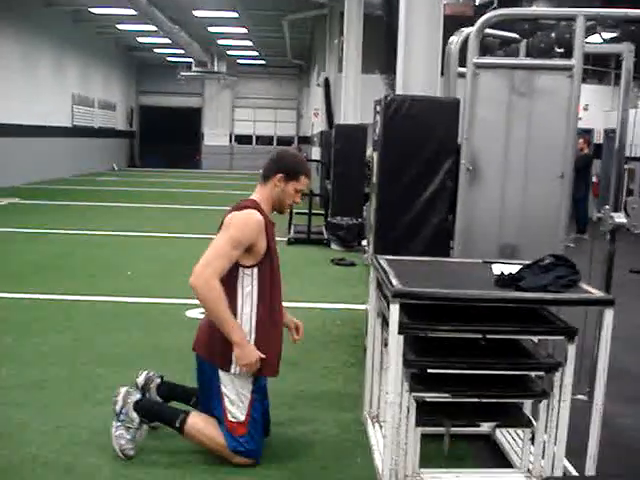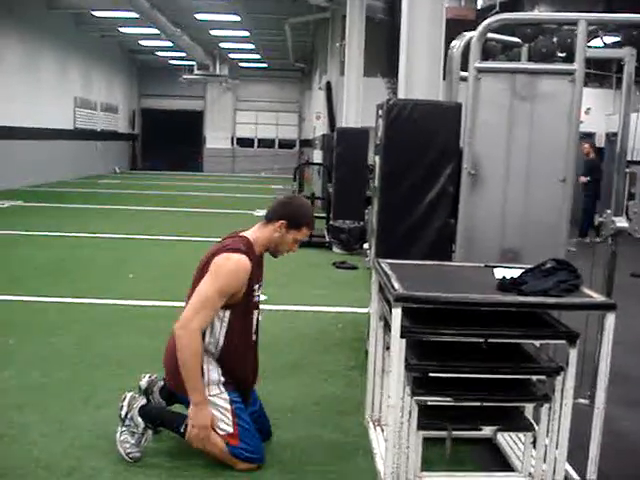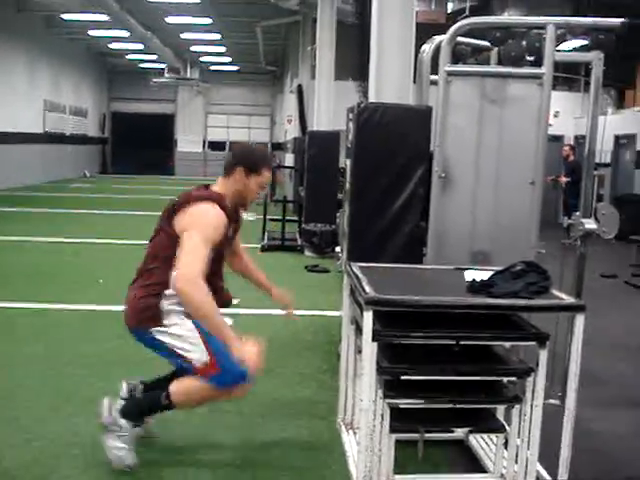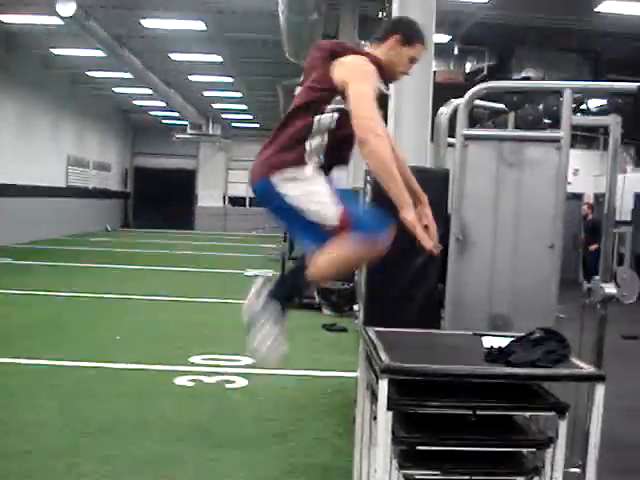
dt=1s
person 1, frame 1
left shoulder: (260, 219)
right shoulder: (248, 218)
right elbow: (201, 280)
left wrist: (283, 317)
right wrist: (240, 342)
left hip: (237, 346)
right hip: (228, 350)
left knee: (257, 426)
right knee: (245, 452)
left ankle: (160, 390)
right ankle: (142, 407)
person 1, frame 2
left shoulder: (250, 251)
right shoulder: (236, 261)
right elbow: (186, 329)
left wrist: (246, 368)
right wrist: (200, 404)
left hip: (221, 362)
right hip: (200, 367)
left knee: (262, 432)
right knee: (249, 457)
left ankle: (163, 393)
right ankle: (147, 413)
person 1, frame 3
left shoulder: (224, 208)
right shoulder: (209, 213)
left elbow: (235, 256)
right elbow: (186, 282)
left wrist: (271, 289)
right wrist: (235, 343)
left hip: (173, 307)
right hip: (157, 310)
left knee: (235, 372)
right knee: (233, 380)
left ankle: (139, 394)
right ankle: (128, 411)
person 1, frame 4
left shoulder: (360, 72)
right shoulder: (360, 67)
left elbow: (384, 146)
right elbow: (371, 139)
left wrist: (419, 197)
right wrist: (405, 206)
left hip: (296, 169)
right hip: (287, 171)
right knee: (375, 238)
right ankle: (275, 297)
